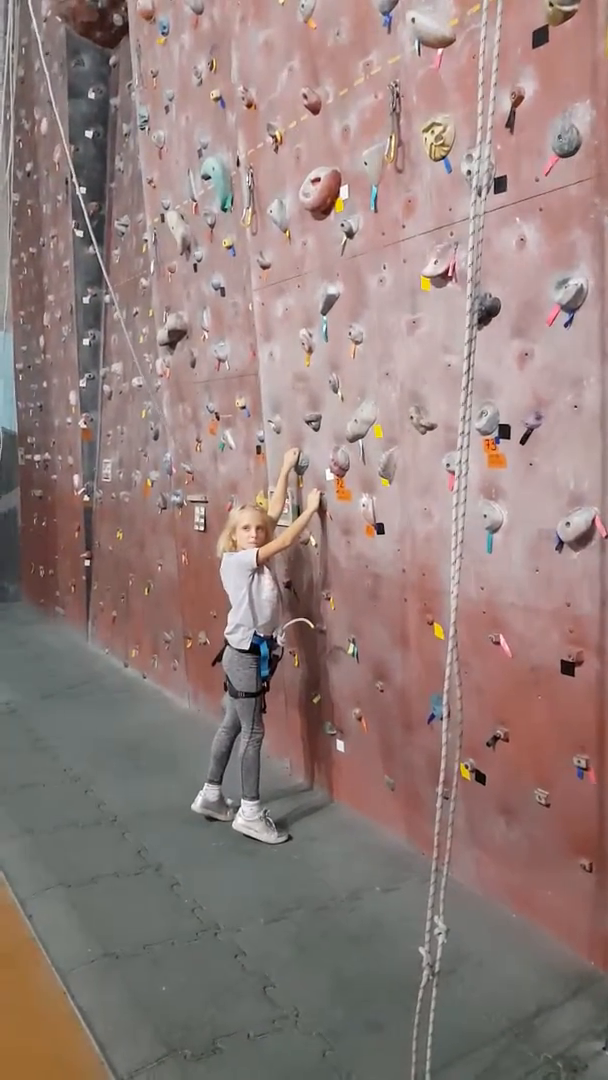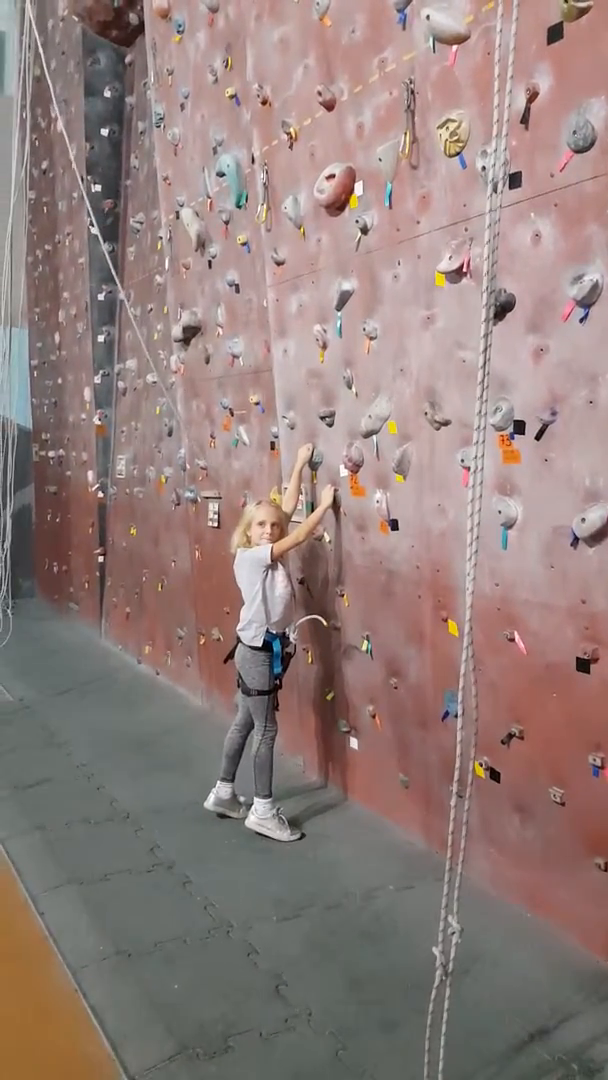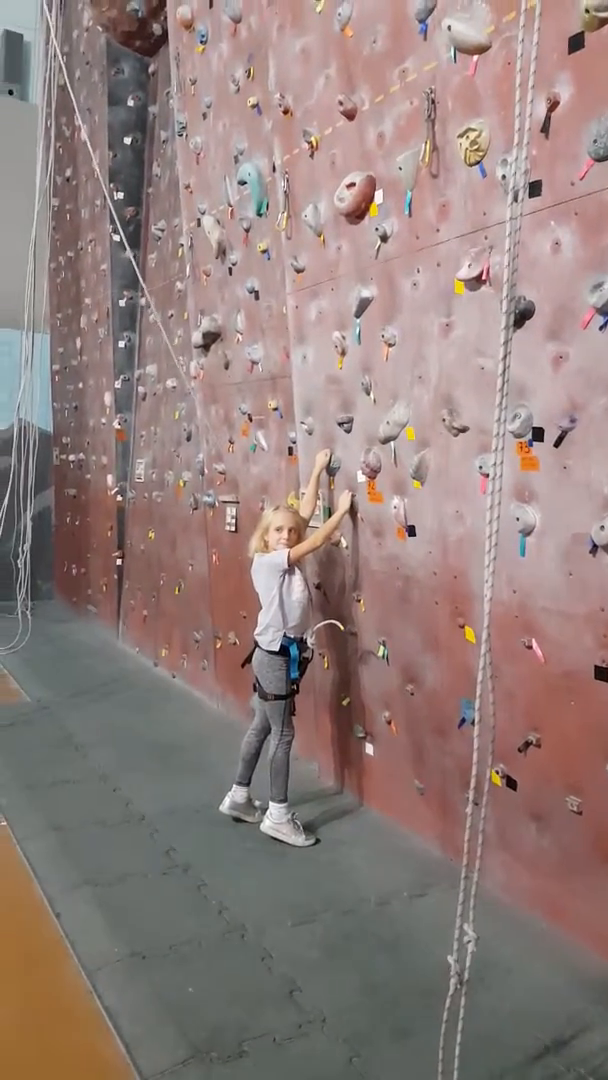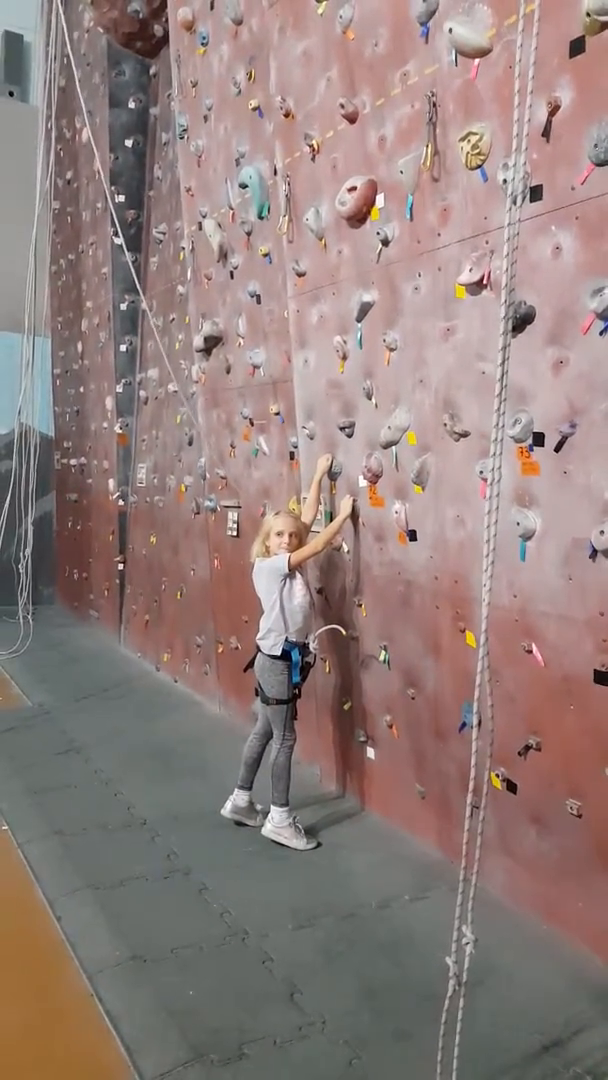
dt=0.4s
person 1, frame 1
left shoulder: (258, 556)
right shoulder: (234, 561)
left elbow: (274, 513)
right elbow: (285, 541)
left wrist: (285, 470)
right wrist: (310, 508)
left hip: (256, 650)
right hip: (244, 653)
left knee: (233, 725)
right knee: (253, 732)
left ankle: (211, 796)
right ankle: (250, 813)
person 1, frame 2
left shoulder: (272, 553)
right shoulder: (248, 557)
left elbow: (288, 509)
right elbow: (299, 536)
left wrist: (300, 466)
right wrist: (324, 504)
left hip: (268, 647)
right hip: (256, 650)
left knee: (245, 723)
right knee: (265, 730)
left ankle: (223, 793)
right ankle: (262, 812)
person 1, frame 3
left shoulder: (288, 558)
right shoulder: (266, 562)
left elbow: (305, 514)
right elbow: (317, 542)
left wrist: (317, 471)
right wrist: (342, 510)
left hip: (285, 652)
right hip: (274, 654)
left knee: (262, 727)
right knee: (283, 734)
left ankle: (238, 797)
right ankle: (278, 815)
person 1, frame 4
left shoulder: (291, 563)
right shoulder: (267, 567)
left elbow: (307, 519)
right elbow: (318, 545)
left wrist: (319, 476)
right wrist: (343, 515)
left hip: (288, 657)
right hip: (275, 659)
left knee: (265, 731)
right knee: (285, 738)
left ankle: (240, 801)
right ankle: (279, 819)
